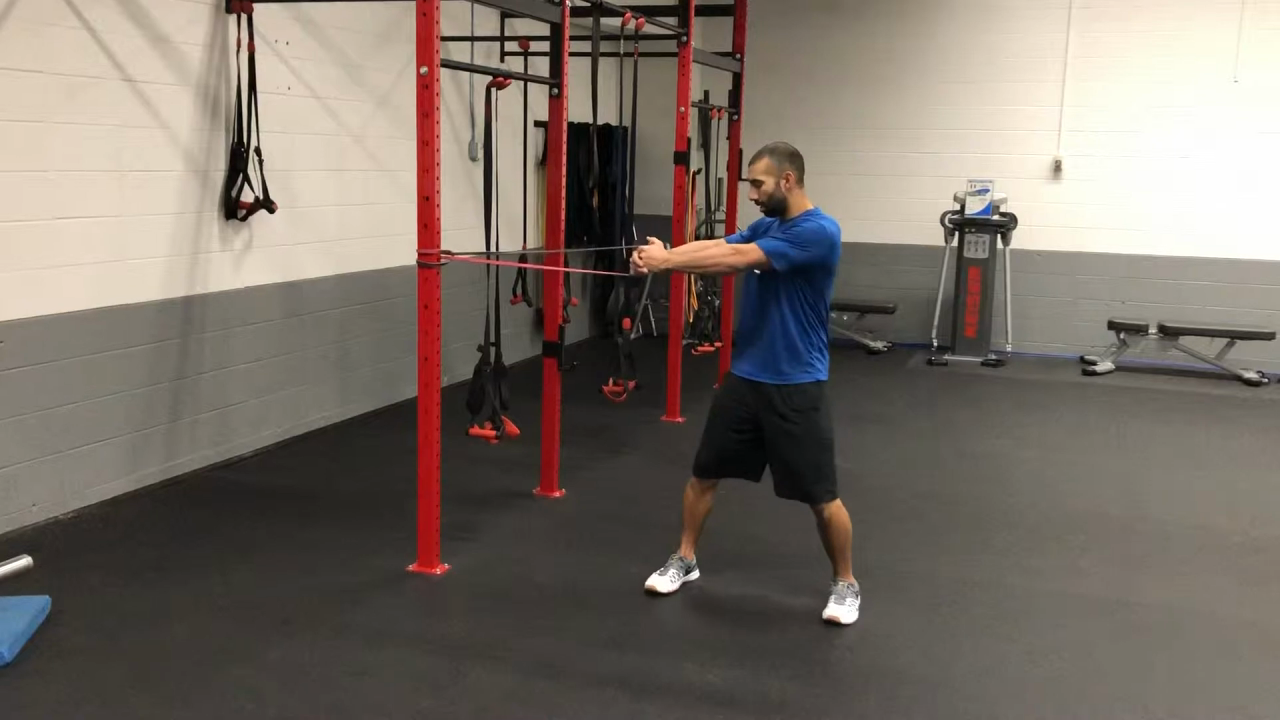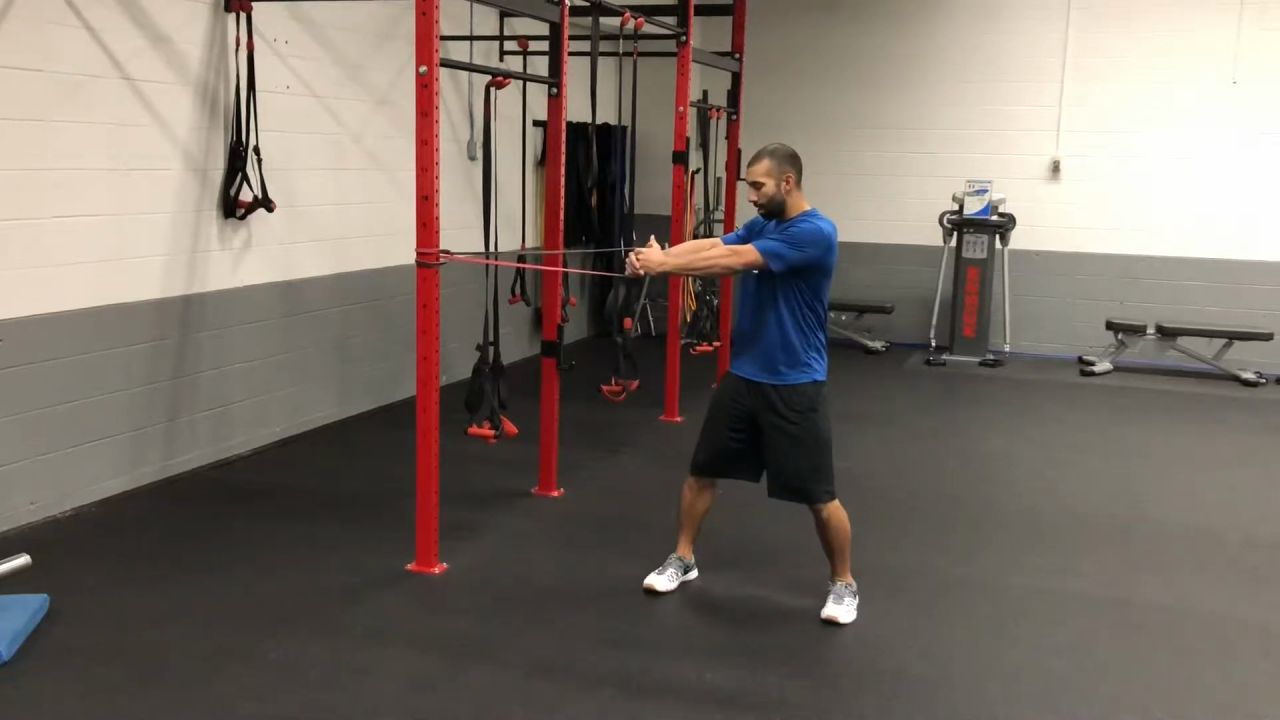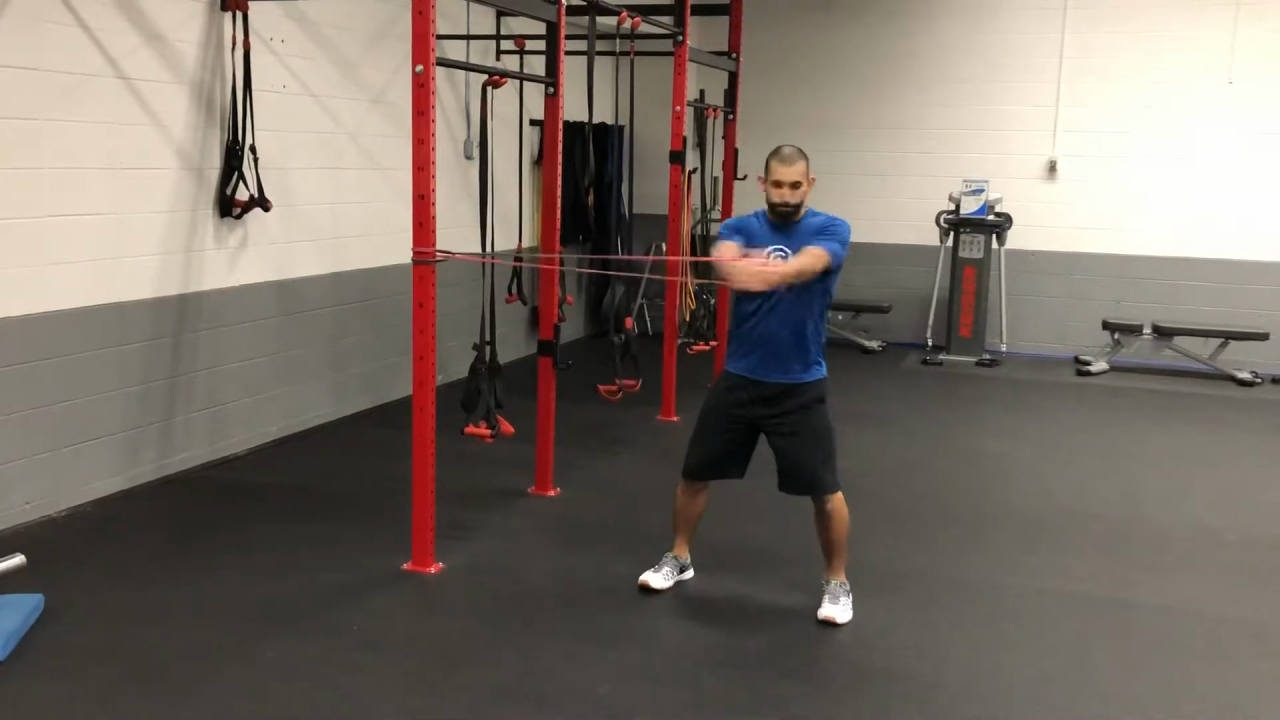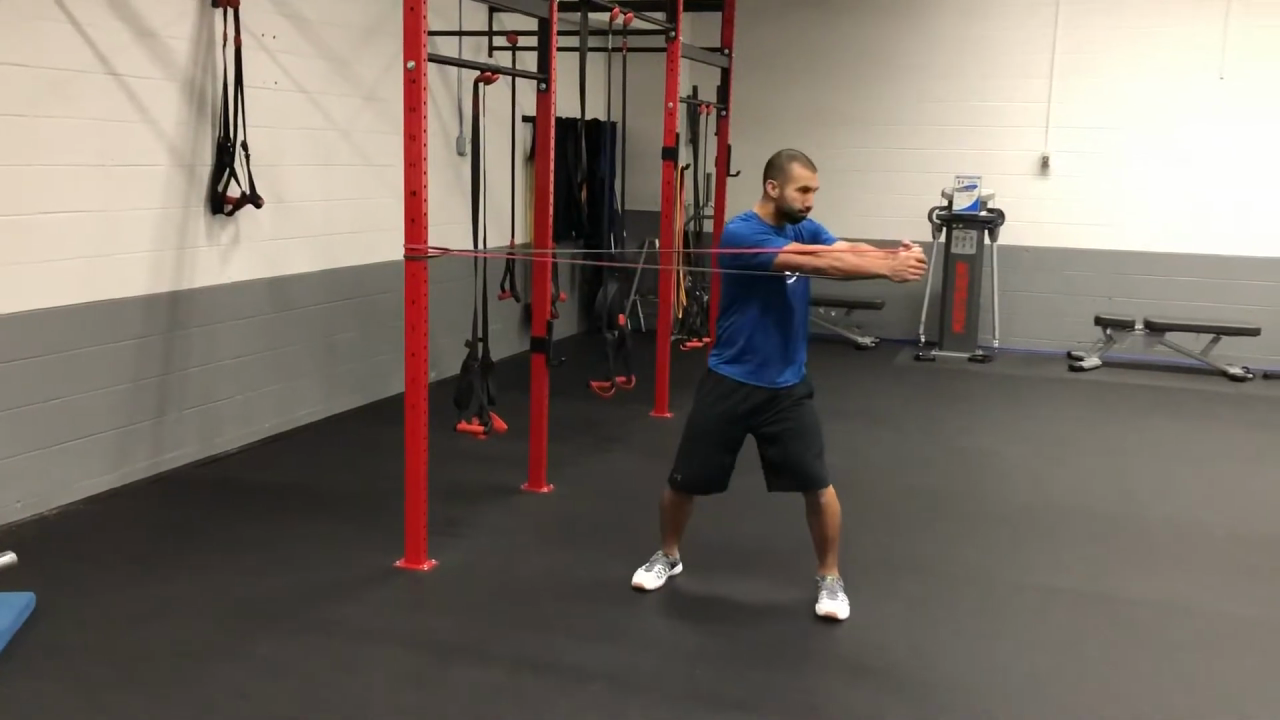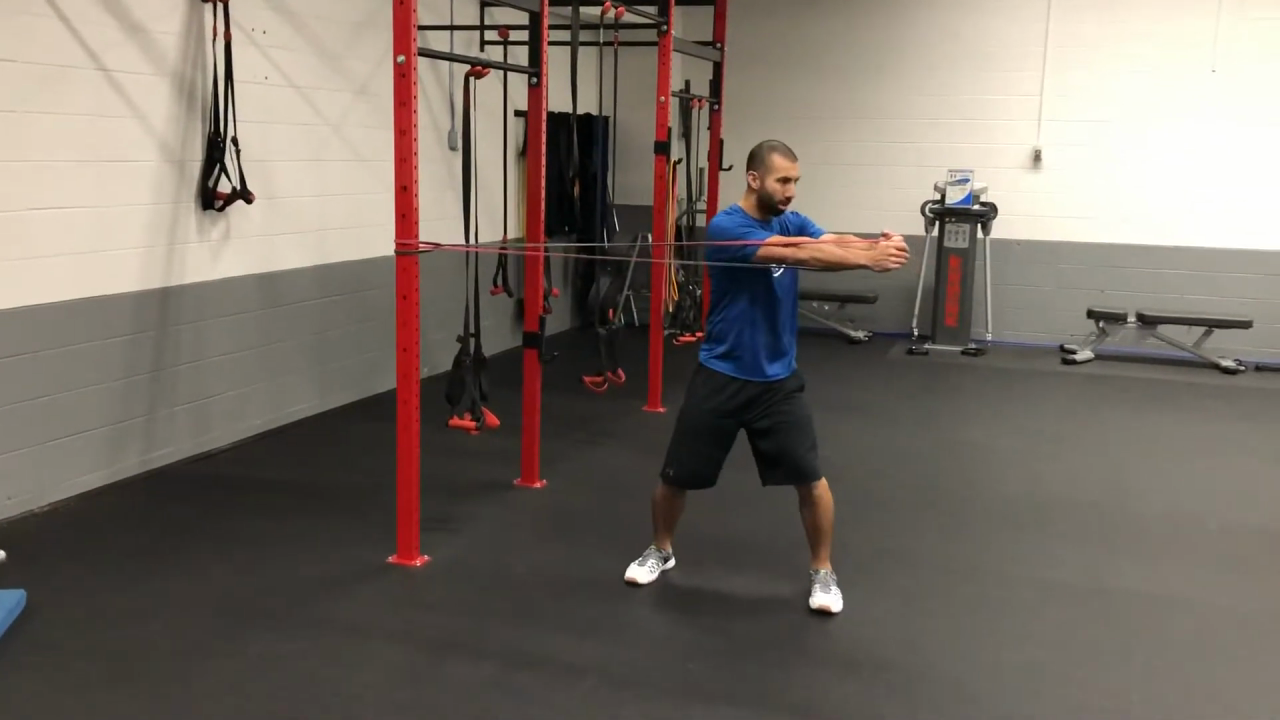
dt=0.5s
person 1, frame 1
left shoulder: (819, 232)
right shoulder: (765, 226)
left elbow: (739, 260)
right elbow: (715, 246)
left wrist: (667, 262)
right wrist: (663, 254)
left hip: (796, 385)
right hip: (743, 375)
left knee: (821, 497)
right knee: (704, 474)
left ankle: (844, 584)
right ankle: (684, 560)
person 1, frame 2
left shoulder: (815, 233)
right shoulder: (761, 225)
left elbow: (735, 259)
right elbow: (710, 245)
left wrist: (663, 264)
right wrist: (658, 254)
left hip: (794, 386)
right hip: (742, 376)
left knee: (819, 497)
right knee: (702, 472)
left ankle: (843, 583)
right ankle: (682, 559)
person 1, frame 3
left shoulder: (830, 228)
right shoulder: (742, 227)
left elbow: (808, 264)
right elbow: (726, 255)
left wrist: (769, 274)
right wrist: (736, 269)
left hip: (801, 384)
right hip: (741, 377)
left knee: (824, 490)
right knee: (696, 474)
left ankle: (837, 582)
right ankle: (678, 559)
person 1, frame 4
left shoulder: (805, 229)
right shoulder: (741, 234)
left elbow: (846, 250)
right elbow: (814, 263)
left wrist: (894, 255)
right wrist: (887, 269)
left hip: (787, 386)
right hip: (730, 382)
left knee: (818, 486)
right knee: (685, 482)
left ankle: (830, 578)
right ankle: (668, 555)
person 1, frame 5
left shoulder: (793, 222)
right shoulder: (726, 227)
left elbow: (832, 242)
right elbow: (797, 255)
left wrist: (876, 245)
right wrist: (868, 259)
left hip: (779, 378)
right hip: (721, 377)
left knee: (811, 479)
right knee: (676, 476)
left ankle: (822, 571)
right ankle: (660, 550)
